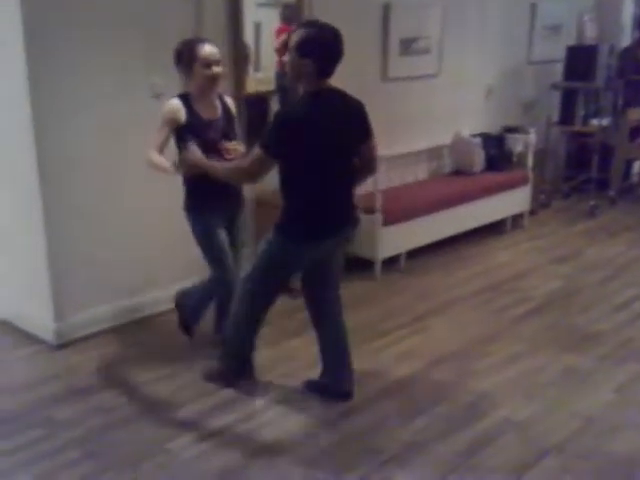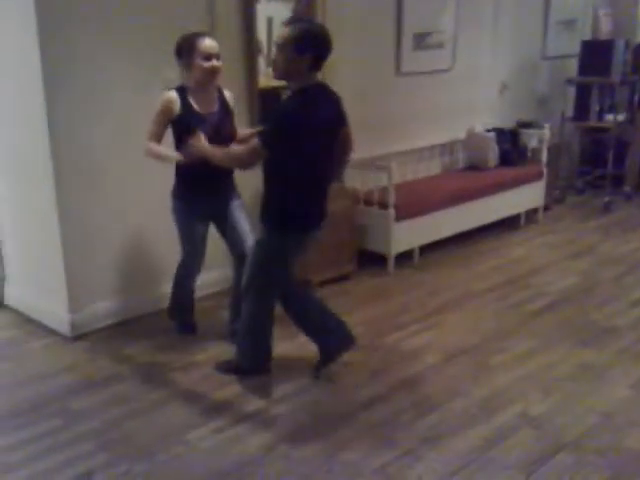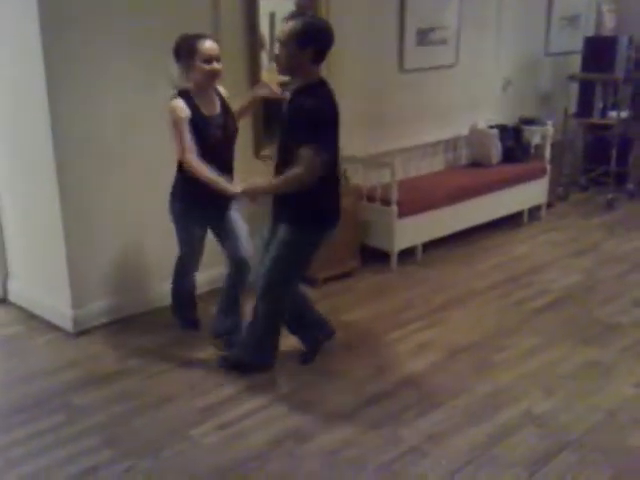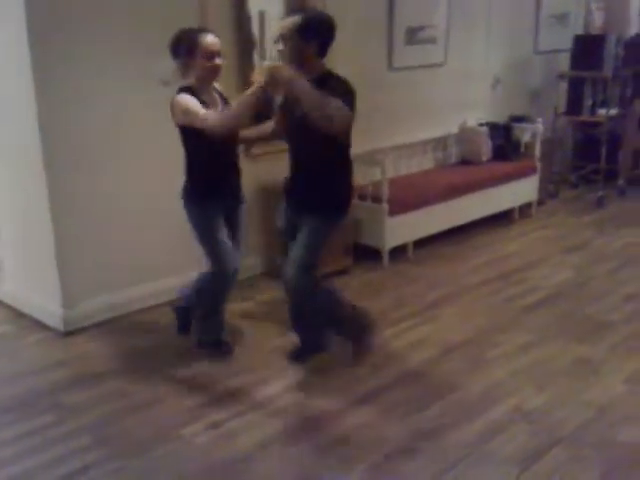
dt=0.5s
person 1, frame 1
left shoulder: (294, 117)
right shoulder: (352, 108)
left elbow: (249, 173)
right elbow: (368, 164)
left wrist: (201, 162)
left hip: (301, 229)
right hip: (341, 223)
left knee: (254, 294)
right knee: (324, 299)
left ankle: (234, 366)
right ankle: (338, 380)
person 1, frame 2
left shoulder: (294, 111)
right shoulder: (327, 99)
left elbow: (246, 157)
right elbow: (344, 148)
left wrist: (204, 149)
left hip: (286, 217)
right hip: (307, 211)
left knee: (257, 288)
right knee: (279, 281)
left ankle: (252, 359)
right ankle: (334, 337)
person 1, frame 3
left shoulder: (315, 105)
right shoulder: (301, 94)
left elbow: (309, 171)
left wrist: (262, 188)
left hip: (308, 214)
right hip: (289, 208)
left knee: (271, 284)
right knee: (278, 279)
left ankle: (254, 355)
right ankle: (316, 332)
person 1, frame 4
left shoulder: (337, 89)
right shoulder: (294, 89)
left elbow: (336, 123)
left wrist: (292, 80)
right wrist: (242, 135)
left hip: (325, 201)
right hip: (297, 197)
left knee: (298, 276)
right knee: (294, 273)
left ankle: (355, 326)
right ankle: (312, 336)
person 2, frame 1
left shoulder: (227, 104)
right shoulder: (177, 109)
right elbow: (152, 155)
left wrist: (239, 152)
right wrist: (174, 167)
left hip: (232, 200)
right hip: (202, 206)
left knee: (229, 273)
right knee: (225, 275)
left ankle: (225, 332)
right ankle: (187, 305)
person 2, frame 2
left shoulder: (226, 97)
right shoulder: (173, 100)
right elbow: (150, 146)
left wrist: (257, 133)
right wrist: (178, 156)
left hip: (226, 193)
right hip: (190, 197)
left knee: (247, 254)
right knee: (192, 261)
left ankle: (240, 323)
right ankle: (181, 315)
person 2, frame 3
left shoulder: (221, 94)
right shoulder: (179, 106)
right elbow: (190, 161)
left wrist: (253, 100)
right wrist: (230, 187)
left hip: (224, 199)
right hip: (190, 200)
left knee: (242, 258)
right knee: (190, 260)
left ankle: (227, 325)
right ankle: (184, 310)
person 2, frame 4
left shoulder: (216, 91)
right shoulder: (183, 102)
right elbow: (219, 124)
left wrist: (251, 94)
right wrist: (256, 96)
left hip: (230, 193)
right hip: (202, 199)
left knee: (228, 268)
right knee: (226, 268)
left ankle: (209, 332)
right ankle: (186, 305)
